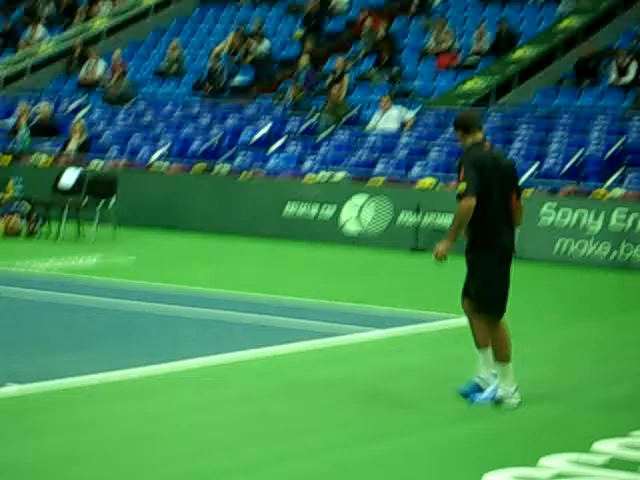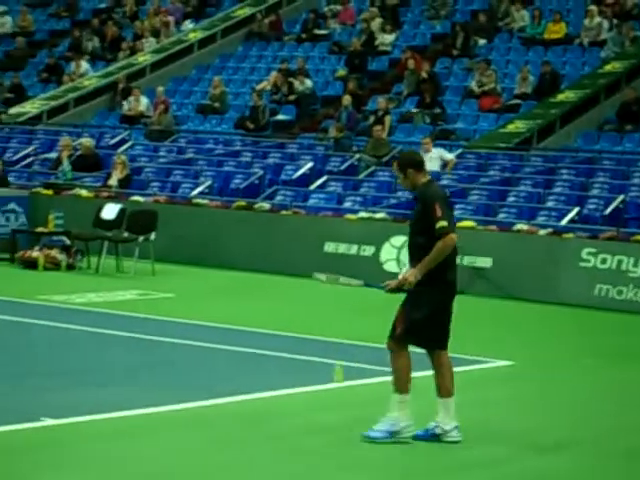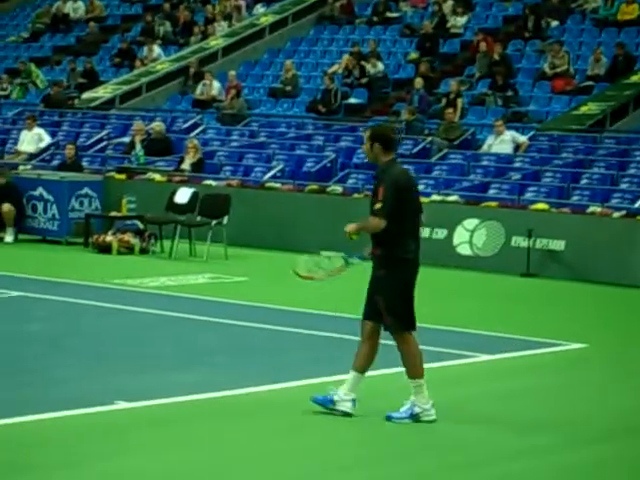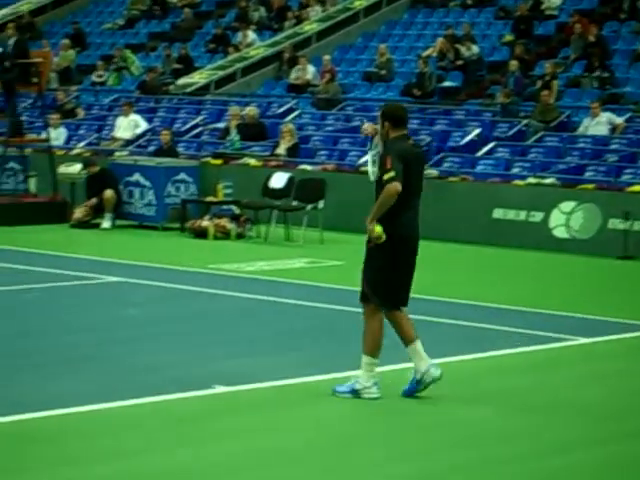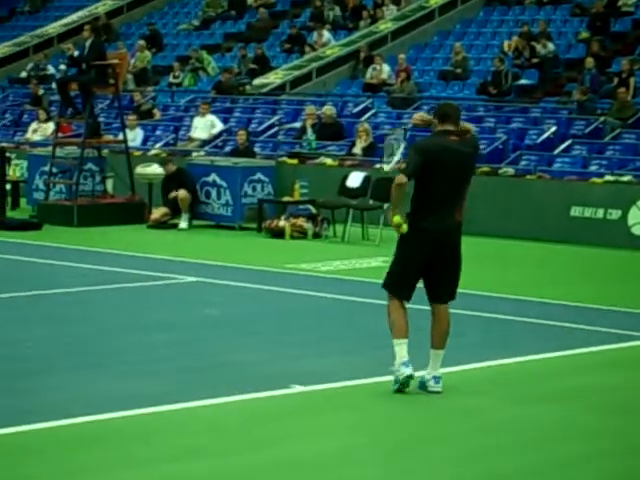
dt=0.7s
person 1, frame 1
left shoulder: (471, 159)
right shoulder: (504, 159)
left elbow: (468, 203)
right elbow: (517, 207)
left wrist: (449, 241)
left hip: (486, 248)
right hip: (500, 244)
left knee: (490, 316)
right knee: (471, 305)
left ankle: (507, 388)
right ankle: (488, 375)
person 1, frame 2
left shoulder: (432, 197)
right shoulder: (429, 196)
left elbow: (448, 239)
left wrist: (418, 272)
right wrist: (405, 278)
left hip: (431, 286)
right hip: (439, 285)
left knee: (397, 344)
right knee: (437, 350)
left ankle: (399, 420)
right ankle: (447, 424)
person 1, frame 3
left shoulder: (390, 178)
right shoulder: (399, 174)
left elbow: (378, 222)
right elbow: (414, 218)
left wrist: (355, 228)
left hip: (395, 265)
right hip: (390, 263)
left knee: (401, 333)
right knee: (369, 327)
left ankle: (422, 405)
right ankle: (345, 395)
person 1, frame 4
left shoulder: (394, 151)
right shoulder: (412, 148)
left elbow: (393, 187)
left wrist: (372, 217)
right wrist: (376, 132)
left hip: (389, 238)
right hip: (406, 236)
left knee: (373, 306)
right knee: (393, 307)
left ankle: (367, 381)
right ankle: (424, 366)
person 1, frame 5
left shoulder: (424, 146)
right shoulder: (468, 148)
left elbow: (401, 180)
right elbow: (469, 129)
left wrist: (395, 209)
right wrist: (441, 121)
left hip: (419, 231)
right hip: (450, 233)
left knee: (396, 298)
right knee: (440, 303)
left ankle: (402, 362)
right ankle: (434, 374)
